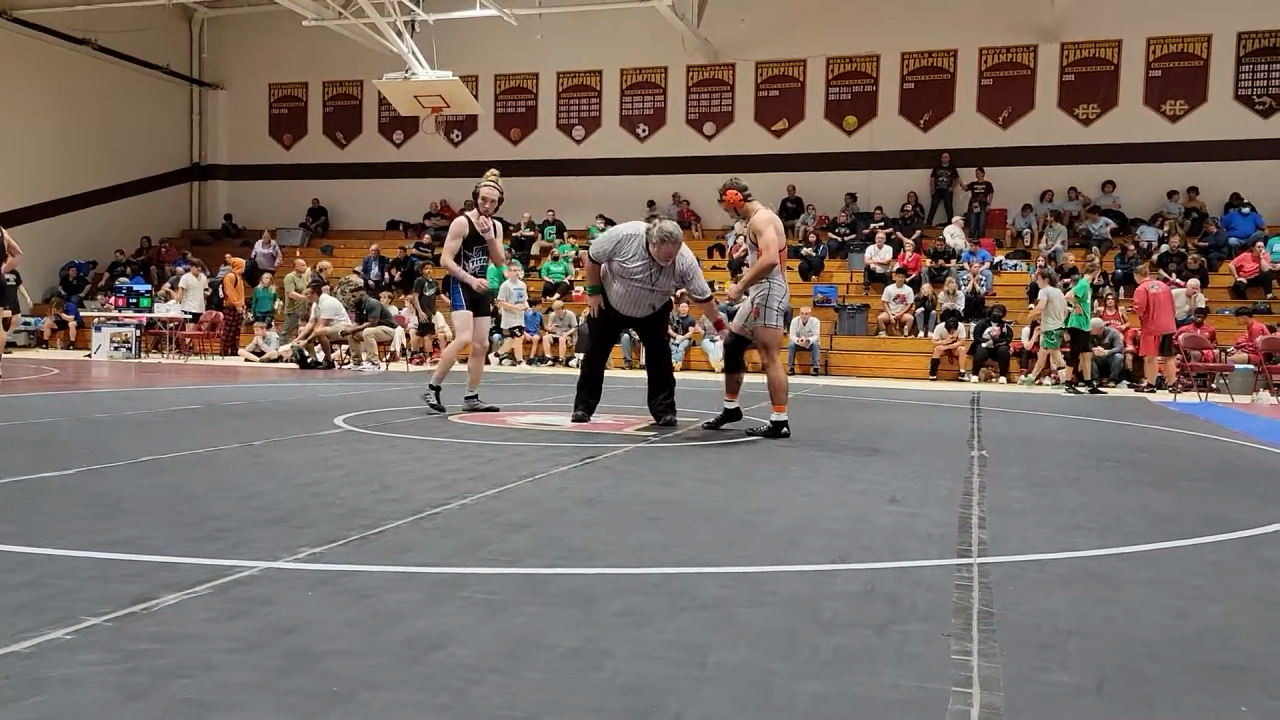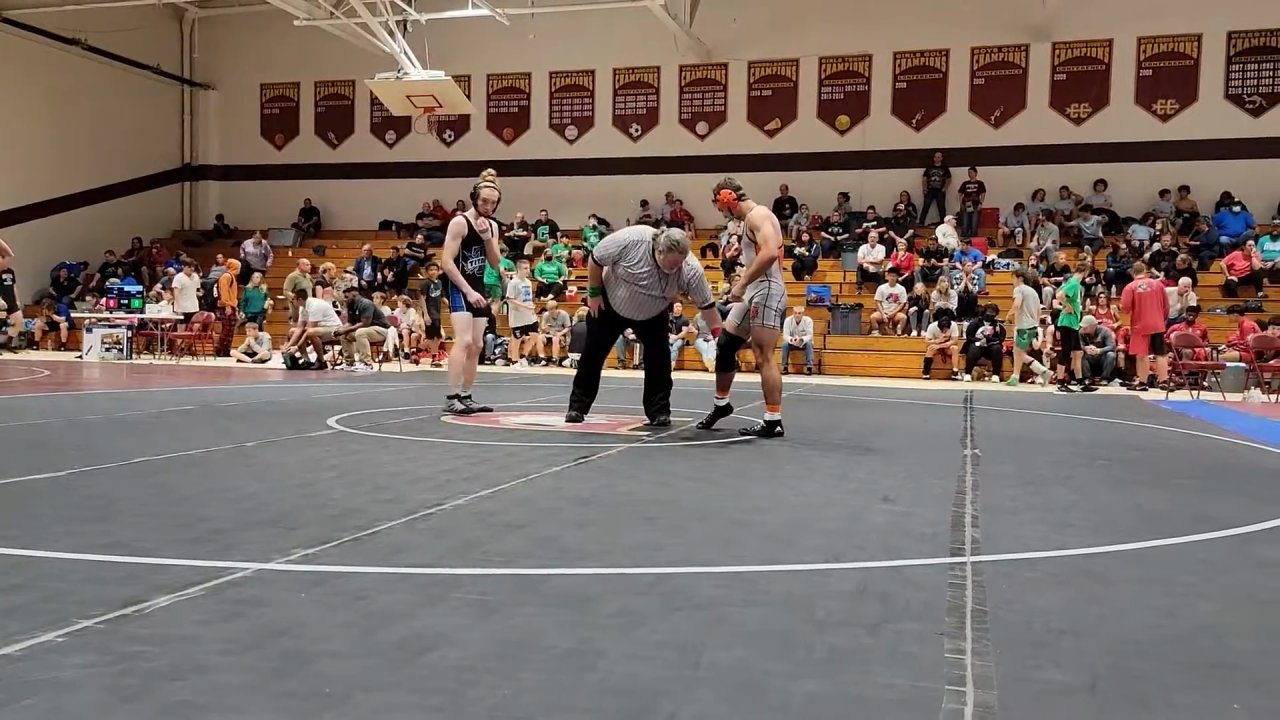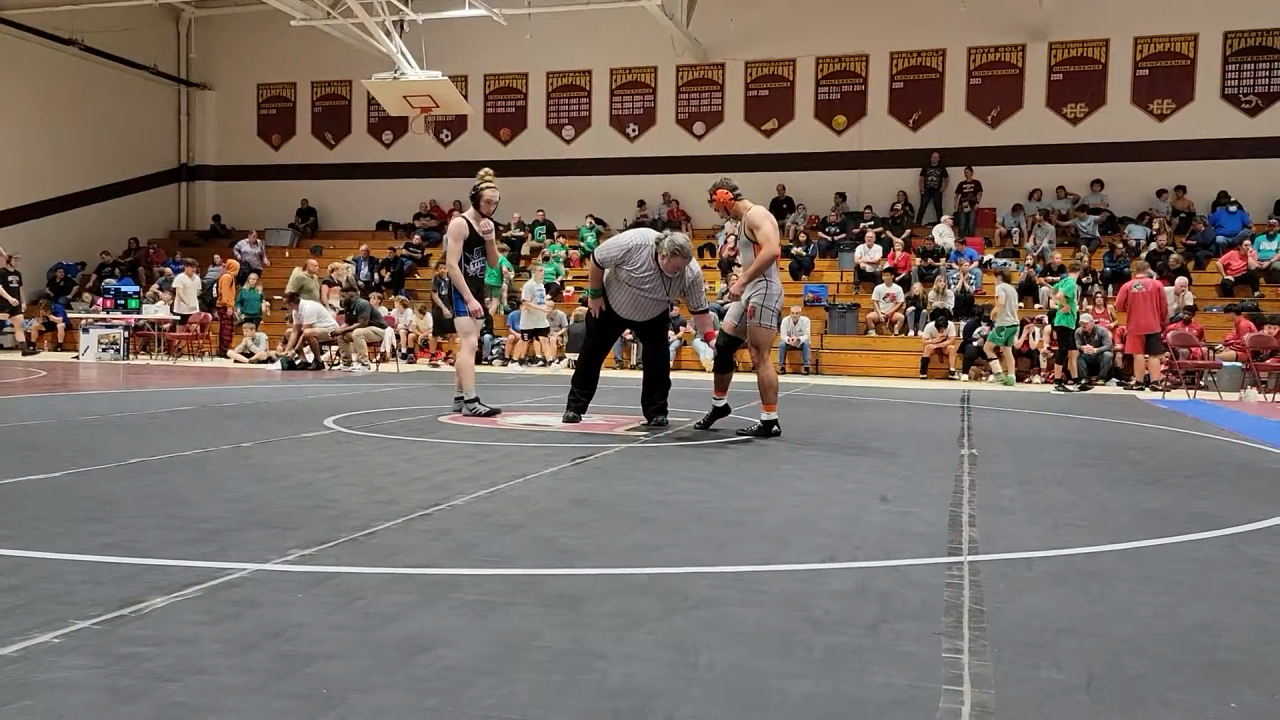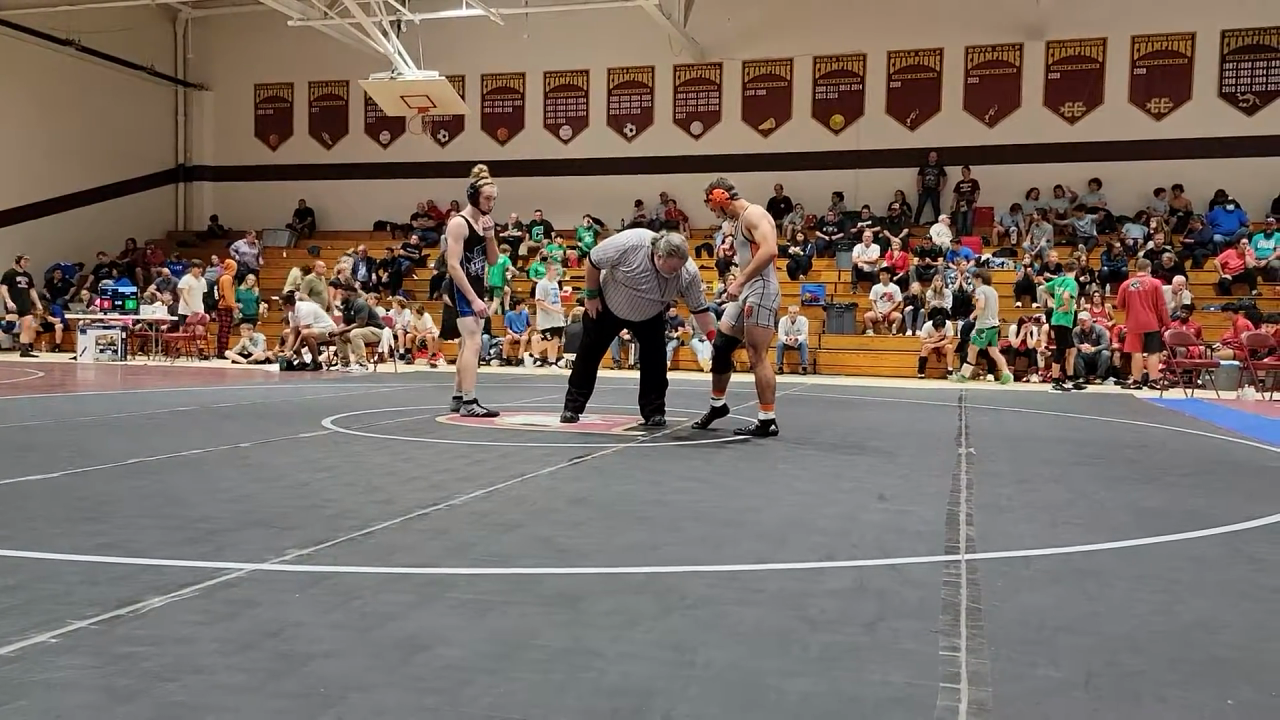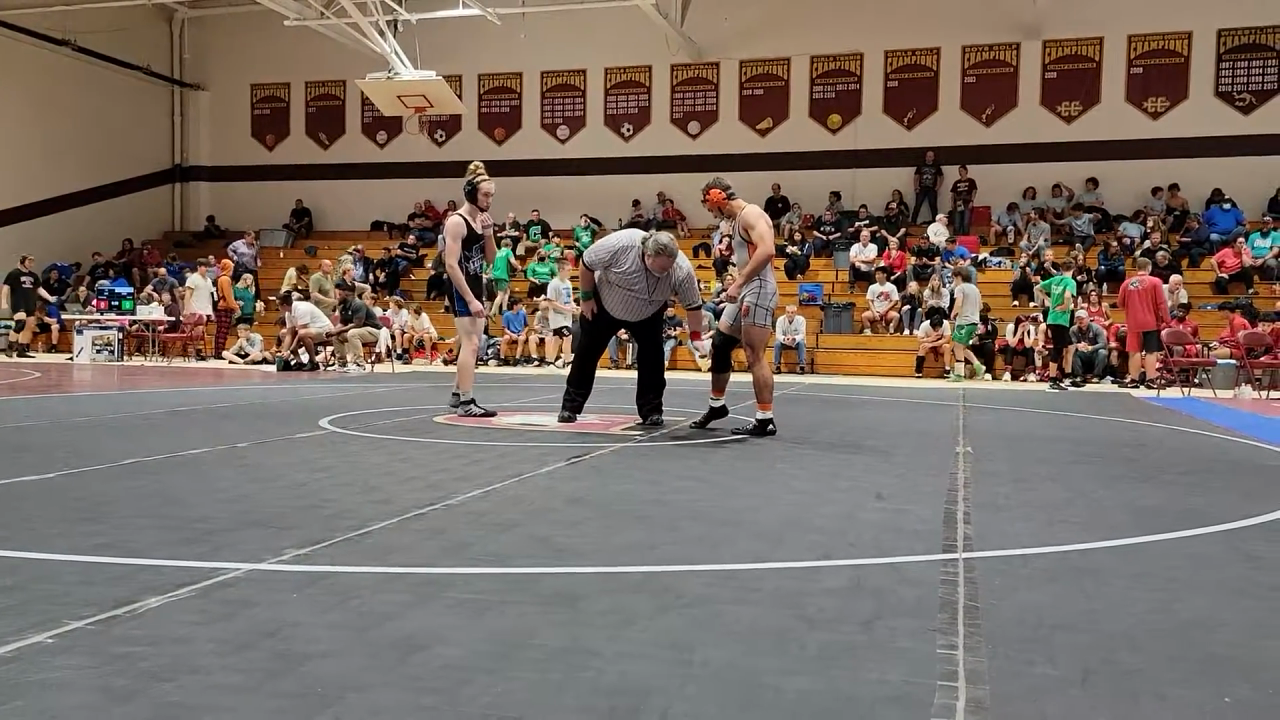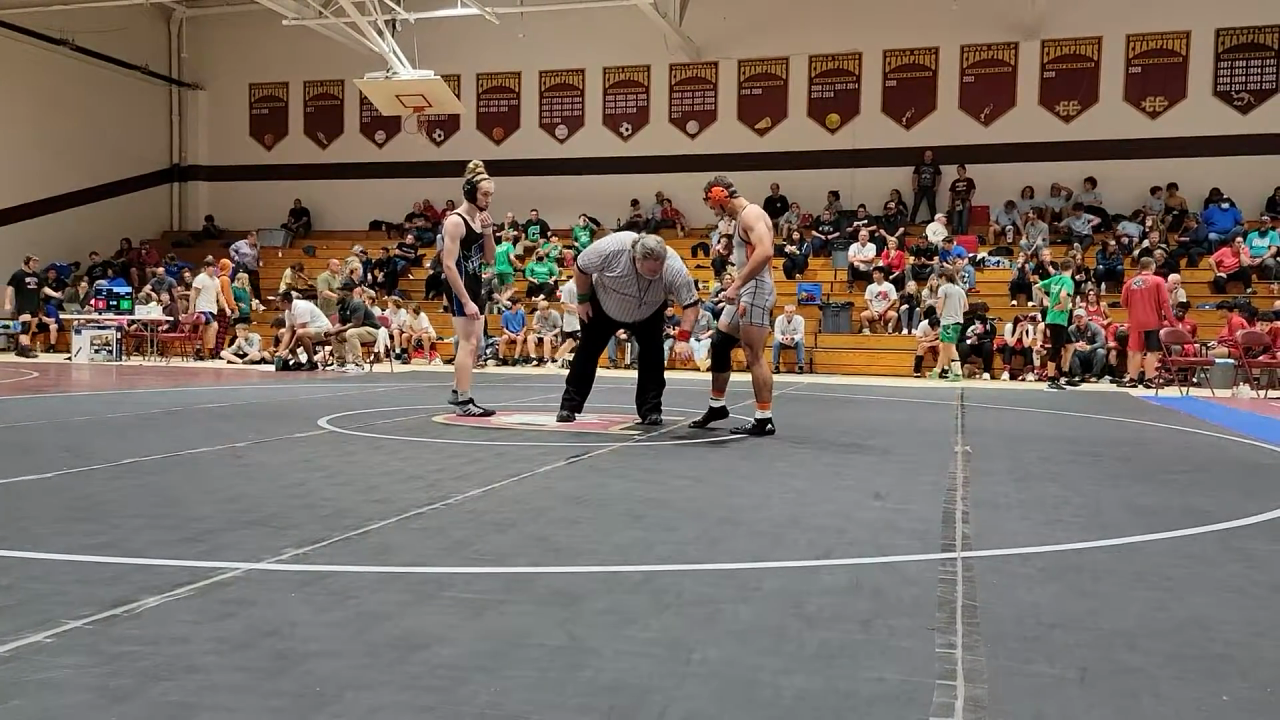
dt=0.2s
person 1, frame 1
left shoulder: (761, 218)
right shoulder: (758, 220)
left elbow: (770, 260)
left wrist: (740, 286)
left hip: (770, 293)
right hip: (759, 293)
left knee: (769, 358)
right knee: (732, 346)
left ankle: (780, 422)
right ankle: (730, 408)
person 1, frame 2
left shoulder: (758, 215)
right shoulder: (750, 219)
left elbow: (770, 253)
left wrist: (741, 283)
left hip: (767, 291)
right hip: (753, 292)
left knee: (763, 358)
right knee: (725, 345)
left ankle: (773, 422)
right ankle: (721, 404)
person 1, frame 3
left shoulder: (756, 215)
right shoulder: (744, 220)
left elbow: (771, 251)
left wrist: (741, 281)
left hip: (764, 291)
right hip: (748, 292)
left knee: (759, 358)
right knee: (723, 346)
left ankle: (769, 421)
right ankle: (719, 405)
person 1, frame 4
left shoulder: (754, 214)
right shoulder: (739, 221)
left elbow: (770, 250)
left wrist: (739, 281)
left hip: (761, 291)
right hip: (746, 292)
left knee: (757, 357)
right knee: (721, 346)
left ankle: (767, 421)
right ankle: (717, 405)
person 1, frame 5
left shoulder: (751, 214)
right shoulder: (738, 220)
left elbow: (766, 250)
left wrist: (738, 283)
left hip: (758, 290)
right hip: (745, 291)
left knee: (754, 357)
right knee: (720, 345)
left ankle: (765, 420)
right ankle: (717, 405)
person 1, frame 6
left shoulder: (752, 214)
right shoulder: (741, 217)
left elbow: (764, 252)
left wrist: (736, 284)
left hip: (756, 290)
right hip: (745, 291)
left knee: (753, 356)
right knee: (719, 345)
left ankle: (764, 420)
right ankle: (717, 406)
person 2, frame 1
left shoulder: (496, 227)
right shoulder: (462, 222)
left elbow: (500, 262)
right elbow: (446, 260)
left wrist: (490, 238)
right wrist: (470, 279)
left hip: (481, 289)
right hip: (460, 286)
left knee: (481, 345)
right knee: (463, 339)
left ankle: (471, 397)
right ankle: (432, 388)
person 2, frame 2
left shoulder: (492, 226)
right shoulder: (459, 222)
left elbow: (495, 263)
right elbow: (446, 261)
left wrist: (488, 238)
right wrist: (468, 291)
left hip: (478, 288)
right hip: (460, 288)
left knee: (476, 346)
right knee: (464, 341)
left ankle: (463, 397)
right ankle: (452, 397)
person 2, frame 3
left shoulder: (488, 225)
right shoulder: (459, 224)
left elbow: (494, 263)
right elbow: (451, 265)
left wrist: (489, 239)
right wrist: (469, 298)
left hip: (477, 289)
right hip: (460, 291)
left knee: (468, 346)
right knee: (469, 344)
left ankle: (460, 398)
right ankle: (470, 402)
person 2, frame 4
left shoulder: (485, 223)
right shoulder: (459, 223)
left elbow: (493, 261)
right elbow: (453, 266)
left wrist: (490, 236)
right wrist: (473, 298)
left hip: (477, 288)
right hip: (462, 290)
left knee: (468, 346)
right knee: (473, 344)
left ankle: (458, 398)
right ankle: (469, 403)
person 2, frame 5
left shoulder: (482, 220)
right shoulder: (456, 222)
left elbow: (490, 259)
right elbow: (451, 265)
left wrist: (489, 234)
right wrist: (470, 299)
left hip: (476, 286)
right hip: (462, 288)
left knee: (471, 344)
right knee: (470, 343)
left ankle: (458, 394)
right ankle: (466, 403)
person 2, frame 6
left shoulder: (481, 219)
right shoulder: (455, 221)
left elbow: (489, 259)
right elbow: (448, 265)
left wrist: (489, 233)
right wrist: (466, 301)
left hip: (475, 285)
right hip: (460, 288)
left knee: (475, 344)
right knee: (468, 343)
left ankle: (458, 391)
right ankle: (464, 403)
person 3, frame 1
left shoulder: (686, 261)
right shoulder: (624, 235)
left elbow: (703, 296)
right elbow: (593, 258)
left wrist: (719, 325)
right wrist: (593, 292)
left hip: (652, 314)
right hip: (609, 306)
left knee: (660, 357)
right knee: (595, 354)
left ankle: (664, 411)
right ankle: (583, 407)
person 3, frame 2
left shoulder: (691, 268)
right shoulder: (630, 239)
left elbow: (705, 304)
right elbow: (595, 259)
left wrist: (718, 333)
right wrist: (593, 293)
right hip: (609, 306)
left knee: (659, 358)
right knee: (593, 354)
left ankle: (658, 412)
right ankle: (577, 407)
person 3, frame 3
left shoulder: (691, 273)
right shoulder: (633, 243)
left elbow: (699, 310)
right elbow: (596, 261)
left wrist: (711, 339)
right wrist: (594, 295)
right hip: (609, 306)
left knee: (658, 358)
right knee: (592, 354)
left ankle: (656, 412)
right ankle: (575, 407)
person 3, frame 4
left shoulder: (688, 272)
right shoulder: (629, 243)
left elbow: (699, 308)
right elbow: (593, 262)
left wrist: (713, 337)
right wrist: (591, 295)
right hip: (606, 305)
left knee: (655, 357)
right knee: (589, 353)
left ankle: (654, 412)
right ankle: (572, 407)
person 3, frame 5
left shoulder: (682, 269)
right shoulder: (619, 244)
left elbow: (694, 306)
right elbow: (586, 264)
left wrist: (697, 337)
right wrist: (586, 297)
right hip: (603, 306)
left knee: (652, 356)
right knee: (587, 353)
left ankle: (651, 412)
right ankle: (570, 407)
person 3, frame 6
left shoulder: (674, 267)
right shoulder: (610, 248)
left elbow: (691, 304)
right elbow: (581, 268)
left wrist: (683, 339)
right wrist: (582, 300)
right hip: (602, 307)
left knee: (652, 355)
right knee: (586, 353)
left ankle: (650, 411)
right ankle: (569, 406)
